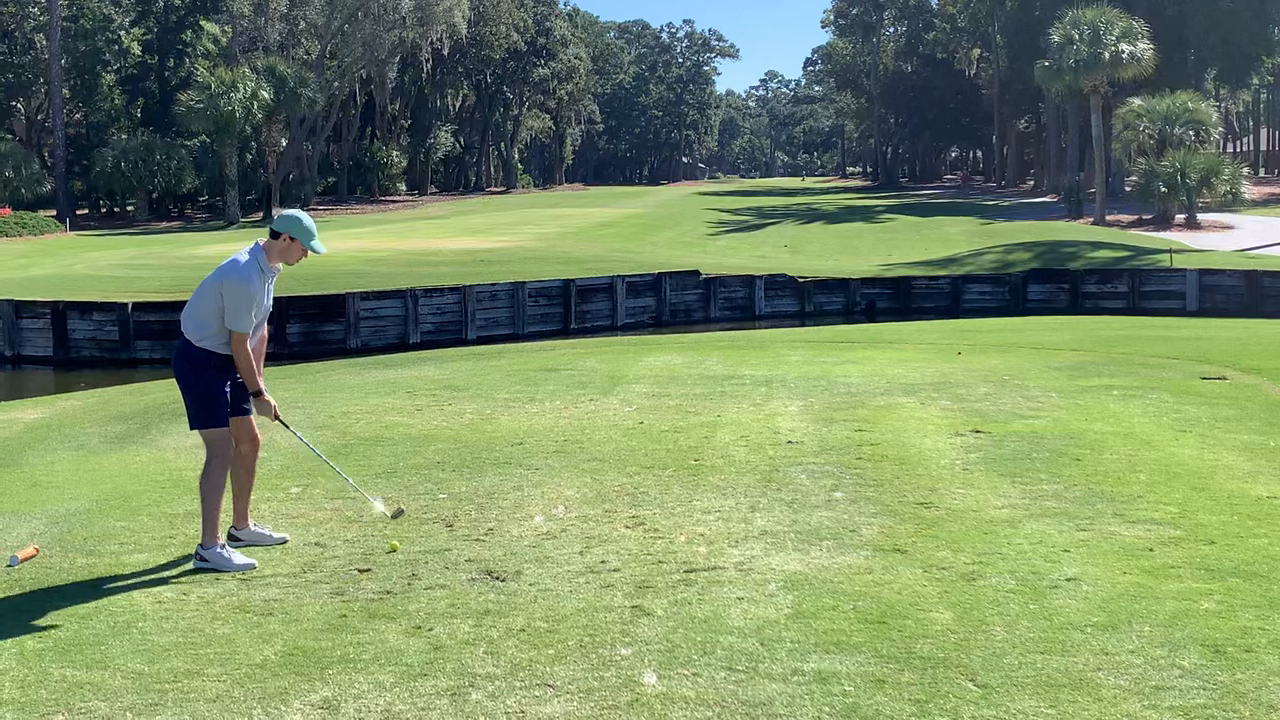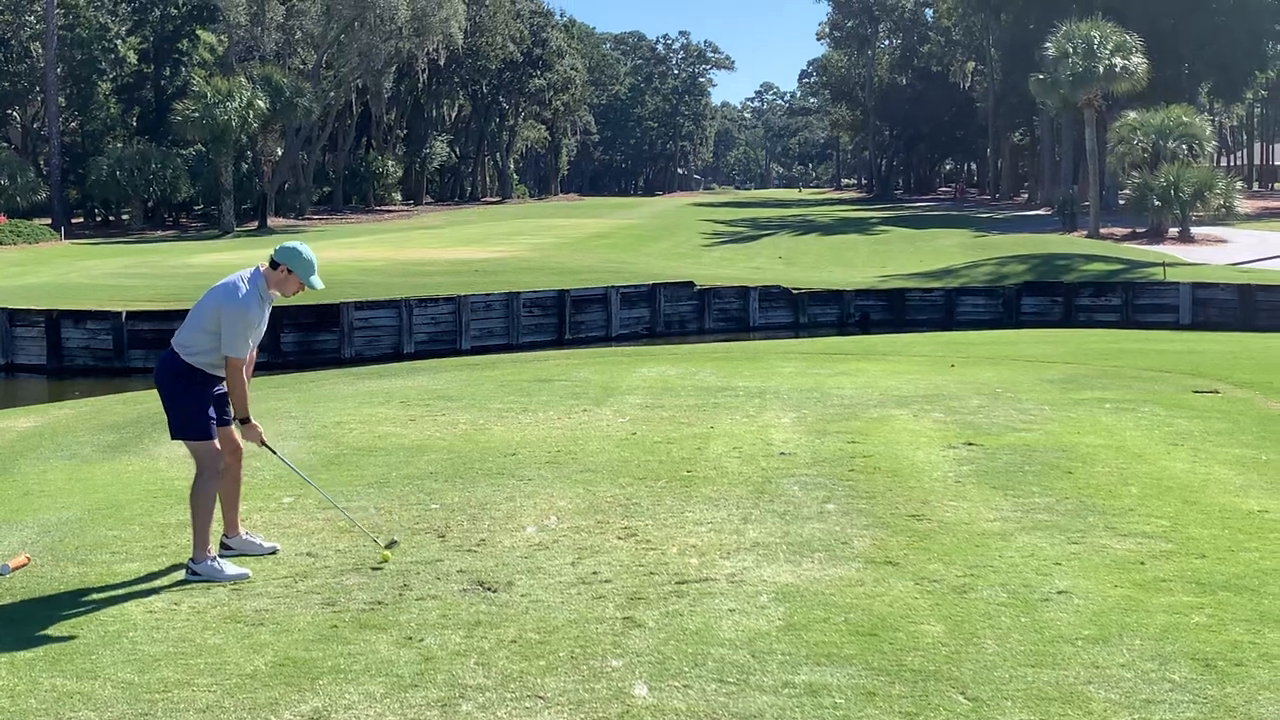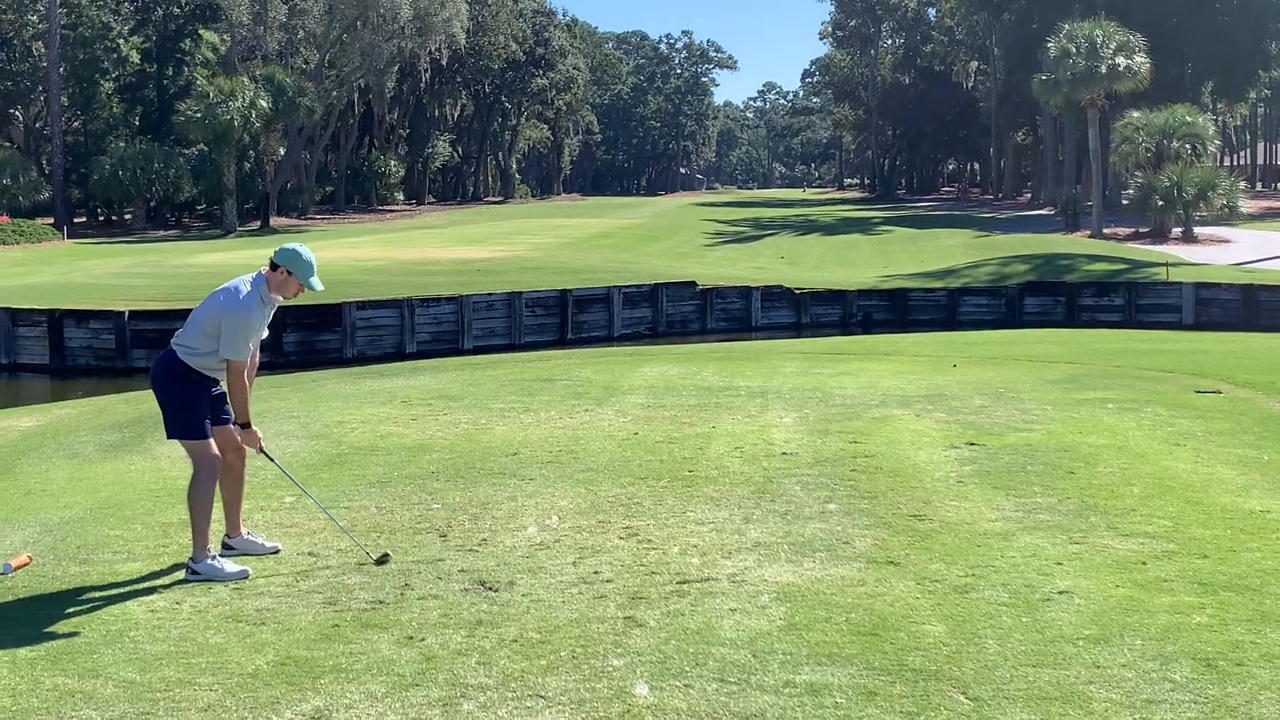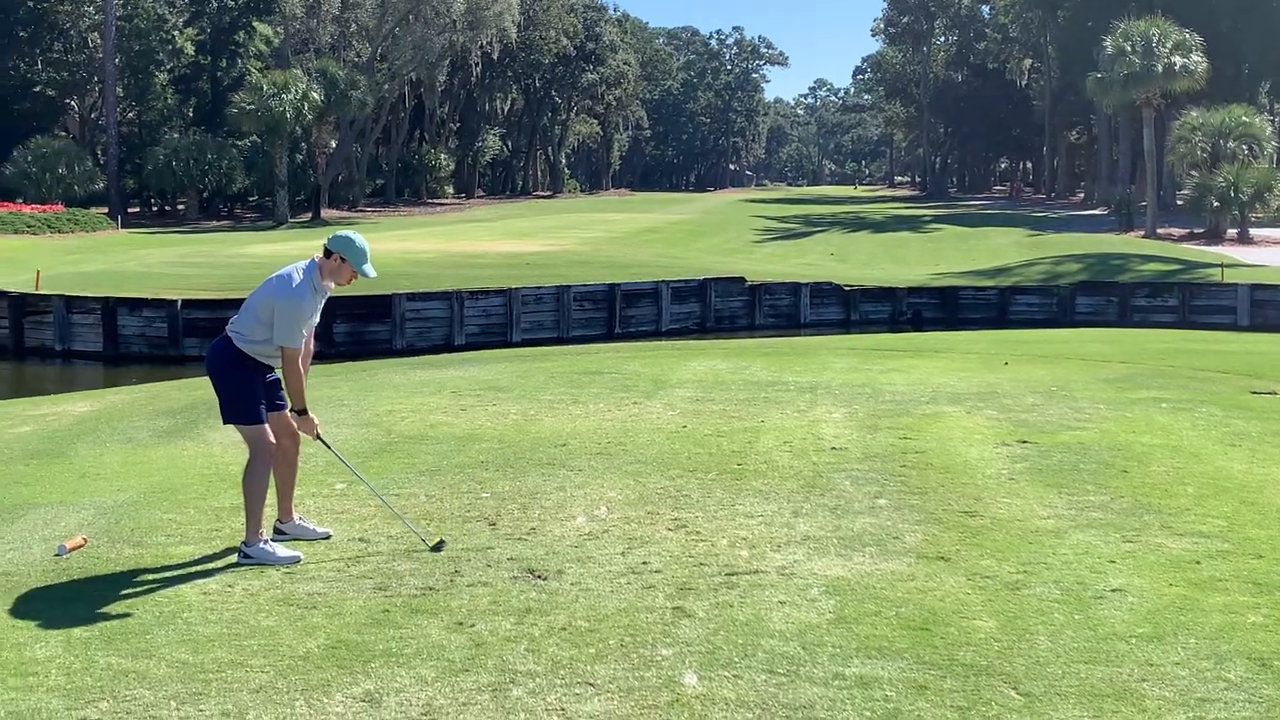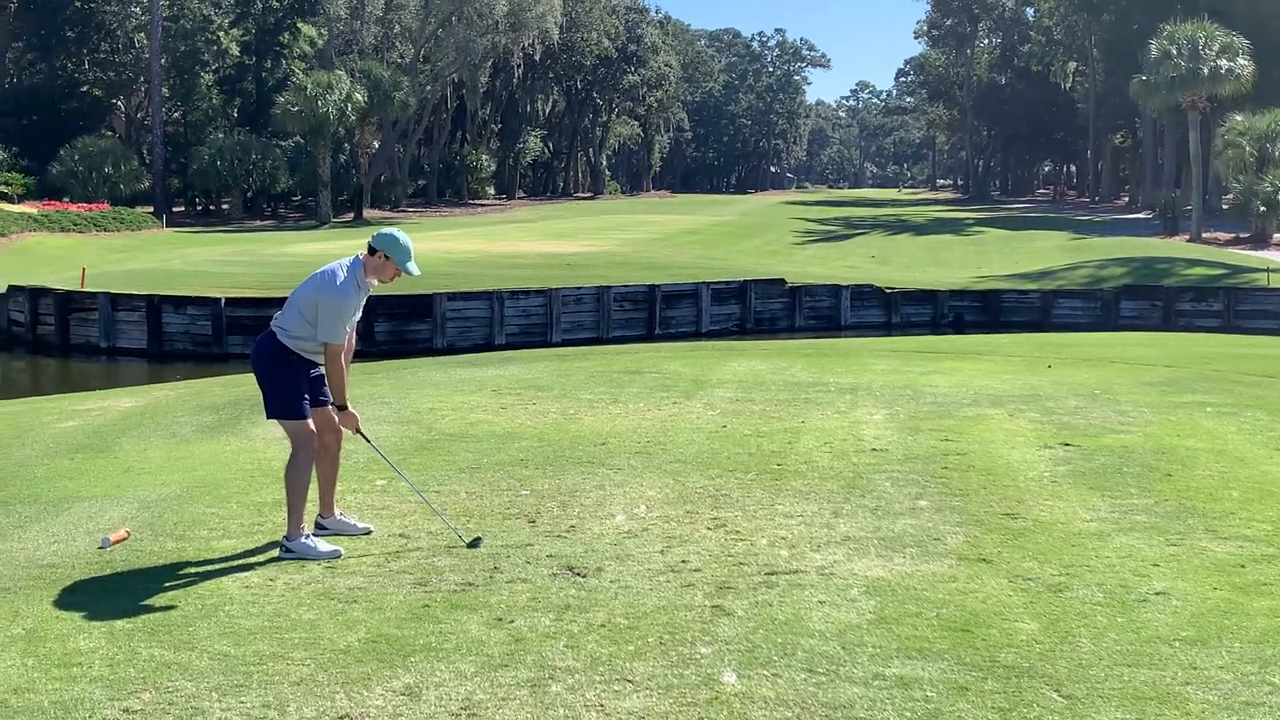
dt=0.7s
person 1, frame 1
left shoulder: (268, 268)
right shoulder: (244, 276)
left elbow: (259, 329)
right elbow: (239, 344)
left wrist: (259, 381)
right wrist: (258, 394)
left hip: (225, 360)
right hip: (200, 361)
left knee: (249, 442)
right knee: (222, 451)
left ankle: (241, 527)
right ankle: (210, 546)
person 1, frame 2
left shoulder: (262, 289)
right shoulder: (242, 302)
left elbow: (249, 353)
right elbow: (235, 368)
left wrist: (240, 408)
right wrist: (245, 420)
left hip: (206, 375)
right hip: (181, 375)
left knee: (231, 452)
right knee: (211, 463)
left ankle: (233, 536)
right ankle: (200, 559)
person 1, frame 3
left shoulder: (265, 296)
right shoulder: (244, 306)
left elbow: (252, 357)
right elbow: (236, 374)
left wrist: (242, 416)
right wrist: (245, 425)
left hip: (202, 376)
right hip: (177, 376)
left knee: (234, 452)
right knee: (209, 463)
left ankle: (235, 536)
right ankle: (200, 559)
person 1, frame 4
left shoulder: (319, 283)
right shoulder: (296, 293)
left elbow: (306, 343)
right elbow: (291, 360)
left wrist: (298, 402)
right wrist: (302, 411)
left hip: (258, 362)
right hip: (233, 361)
left knee: (289, 438)
right knee: (264, 447)
left ankle: (287, 520)
right ankle: (253, 543)
person 1, frame 5
left shoulder: (361, 278)
right shoulder: (340, 289)
left elbow: (348, 339)
right elbow: (334, 356)
left wrist: (341, 397)
right wrist: (343, 406)
left hip: (302, 358)
right hip: (277, 357)
left knee: (331, 434)
right knee: (307, 442)
left ankle: (328, 516)
right ankle: (294, 537)
